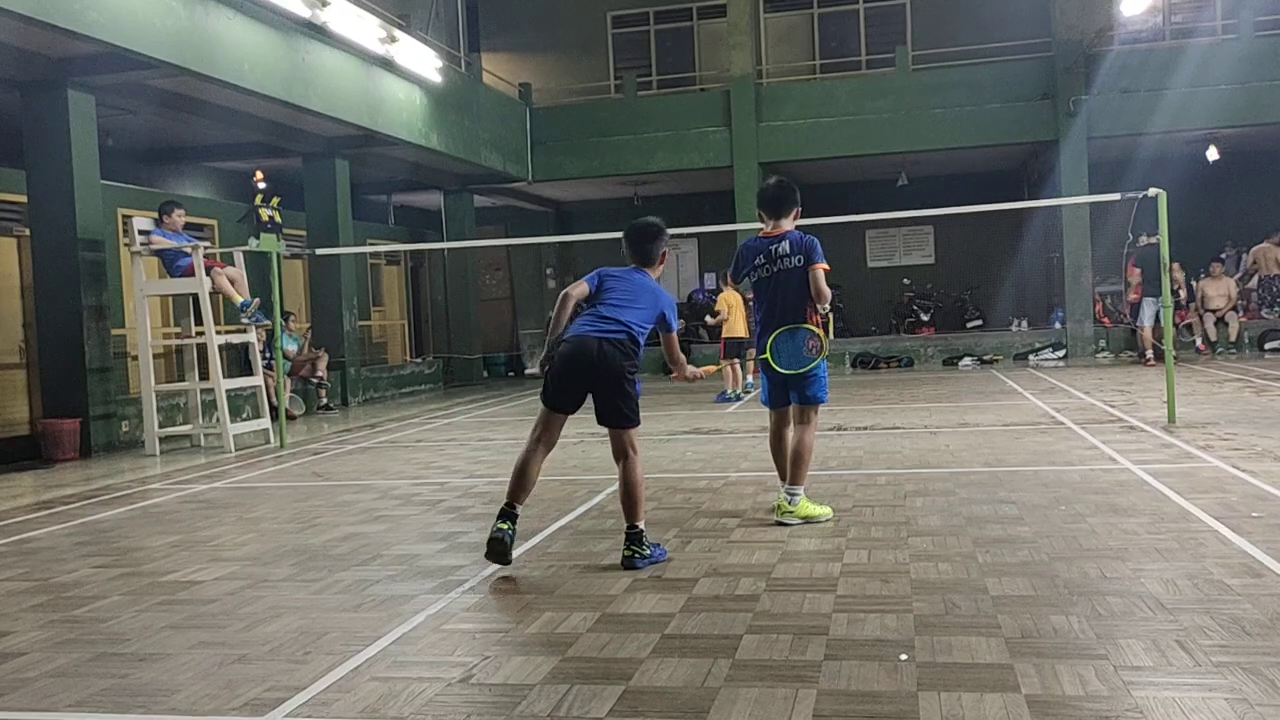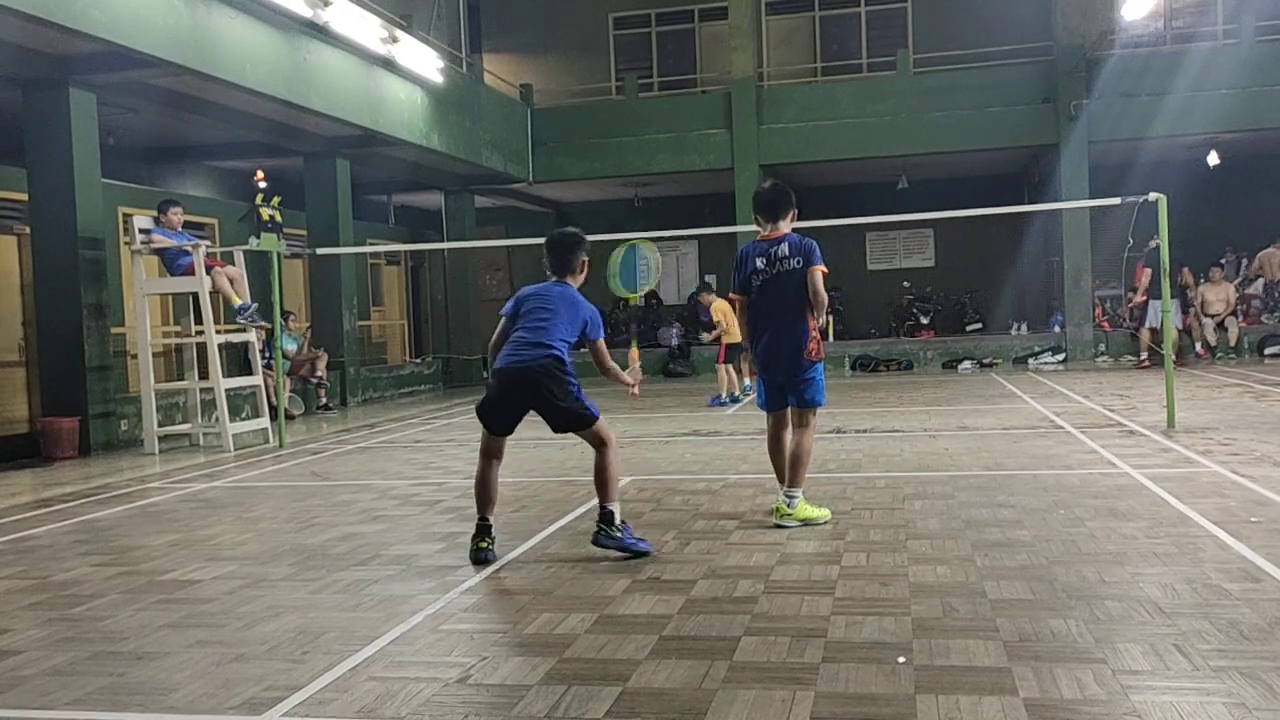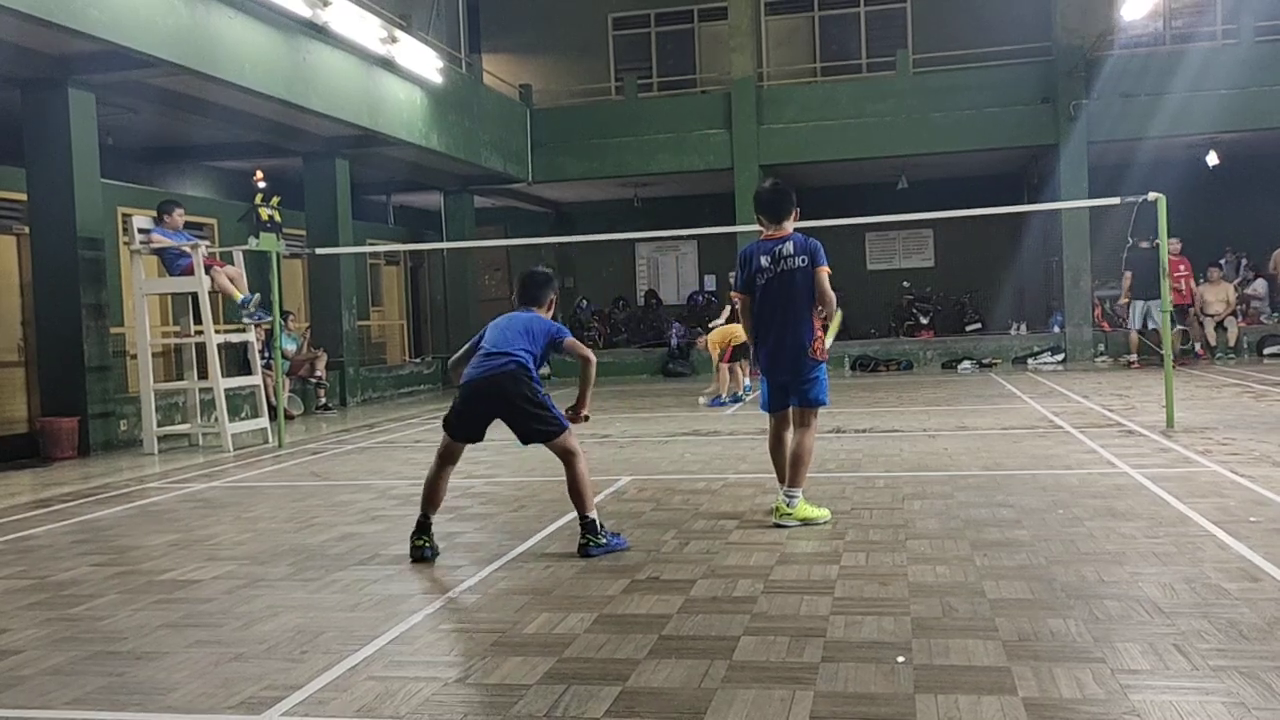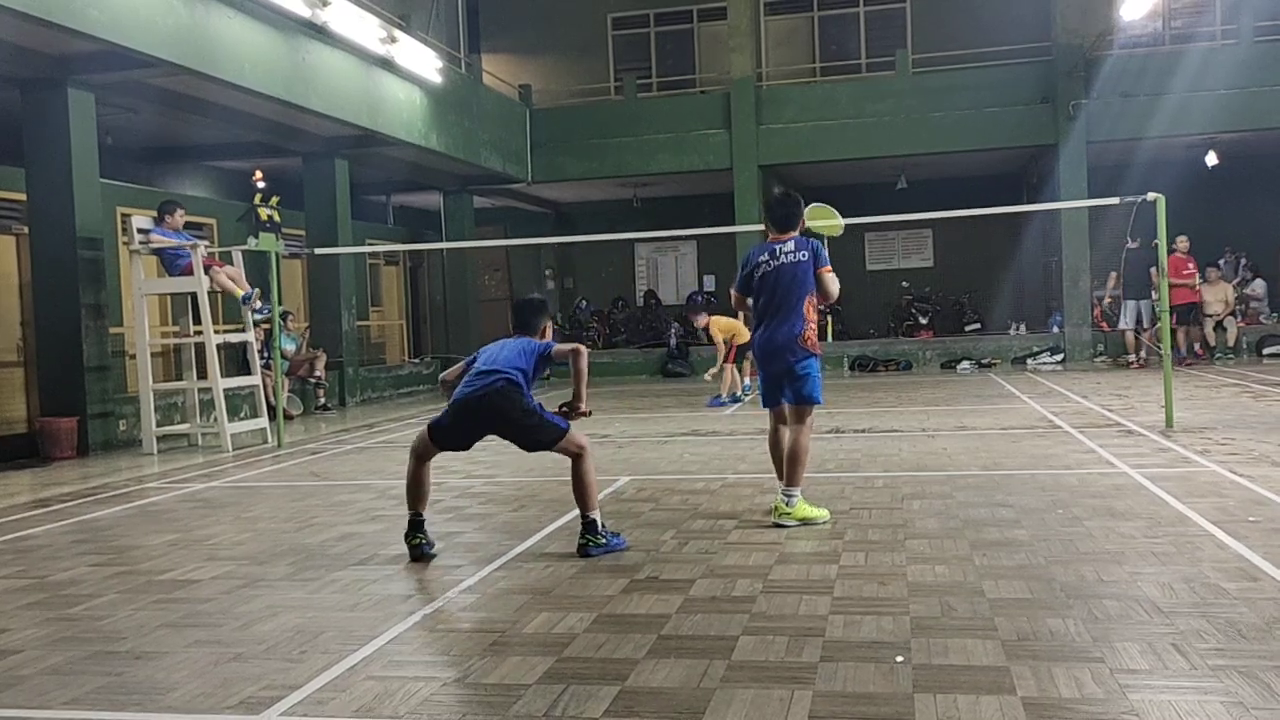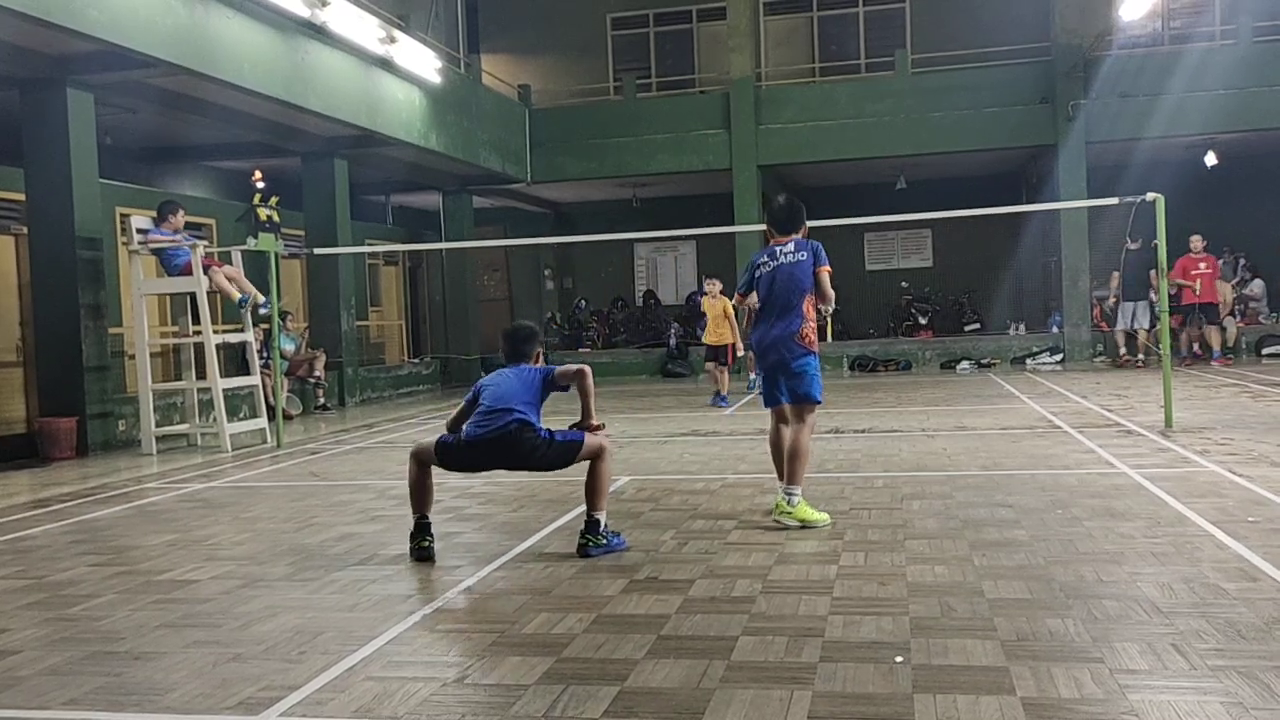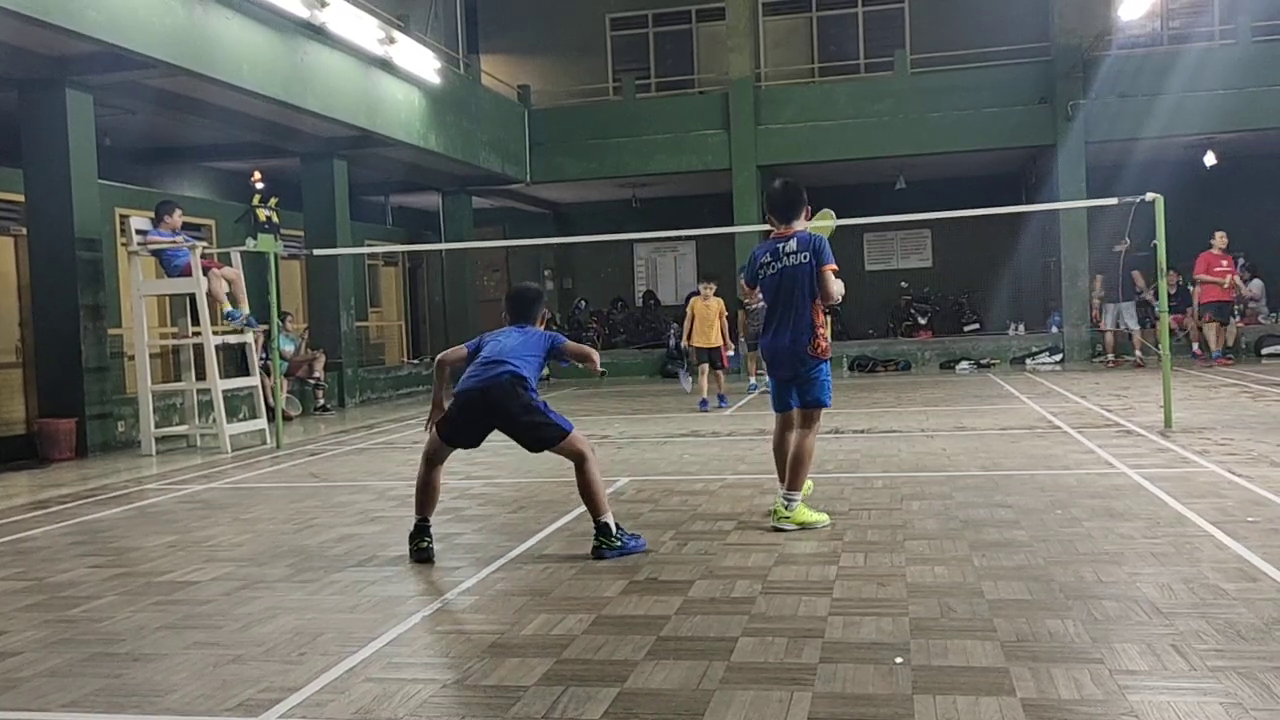
dt=0.5s
person 1, frame 1
left shoulder: (748, 249)
right shoulder: (807, 244)
left elbow: (732, 283)
right elbow: (820, 293)
right wrist: (826, 301)
left hip: (768, 348)
left knee: (779, 419)
right knee: (805, 420)
left ankle: (788, 493)
right ankle: (793, 501)
person 1, frame 2
left shoulder: (746, 254)
right shoulder: (805, 246)
left elbow: (741, 307)
right elbow: (817, 294)
left wrist: (753, 343)
right wrist: (820, 316)
left hip: (766, 352)
right hip: (802, 348)
left knee: (777, 422)
right knee: (803, 423)
left ankle: (786, 496)
right ankle: (792, 504)
person 1, frame 3
left shoulder: (749, 254)
right shoulder: (810, 246)
left elbow: (744, 308)
right elbow: (825, 295)
left wrist: (755, 343)
right wrist: (829, 314)
left hip: (769, 353)
right hip: (806, 348)
left knee: (779, 423)
right knee: (804, 423)
left ankle: (786, 496)
right ankle: (791, 503)
person 1, frame 4
left shoulder: (755, 255)
right shoulder: (812, 247)
left elbow: (738, 301)
right elbow: (830, 293)
right wrist: (834, 282)
left hip: (765, 345)
right hip: (799, 344)
left knee: (779, 419)
right knee: (800, 420)
left ankle: (785, 495)
right ankle: (790, 503)
person 1, frame 5
left shoulder: (759, 259)
right shoulder: (813, 248)
left elbow: (741, 299)
right elbow: (826, 295)
right wrist: (827, 303)
left hip: (765, 344)
right hip: (797, 342)
left knee: (780, 418)
right knee: (803, 419)
left ankle: (785, 495)
right ankle: (791, 502)
person 1, frame 6
left shoulder: (761, 252)
right shoulder: (815, 243)
left elbow: (749, 290)
right elbow: (829, 295)
right wrist: (839, 289)
left hip: (774, 348)
right hip: (808, 345)
left knee: (784, 421)
right knee: (807, 424)
left ankle: (787, 491)
right ankle: (789, 507)
person 2, frame 1
left shoulder: (605, 274)
right shoulder: (663, 298)
left elbow: (568, 295)
right elbow: (674, 358)
left wrist: (552, 346)
right wrist: (687, 372)
left hip: (575, 348)
right hip: (616, 357)
left knee: (540, 441)
right knee: (627, 454)
left ankle: (507, 522)
right ankle: (636, 542)
person 2, frame 2
left shoulder: (525, 294)
right shoulder: (584, 308)
left elbow: (494, 344)
right elbow: (605, 366)
right wrist: (630, 379)
left hip: (507, 374)
right hip: (549, 375)
left knee: (490, 455)
right knee: (605, 442)
left ankle: (483, 536)
right ankle: (610, 524)
person 2, frame 3
left shoulder: (496, 324)
right shoulder: (550, 327)
left elbow: (454, 364)
right elbow: (587, 358)
right wrist: (581, 405)
left hip: (474, 385)
right hip: (514, 383)
left knee: (445, 459)
right knee: (571, 453)
left ankle: (422, 536)
right ankle: (592, 533)
person 2, frame 4
left shoulder: (489, 348)
right shoulder: (541, 347)
left elbow: (446, 380)
right elbow: (578, 350)
right wrist: (579, 401)
left hip: (465, 405)
right hip: (508, 401)
left knee: (419, 452)
right knee: (580, 448)
left ankle: (416, 534)
right ankle: (593, 532)
person 2, frame 5
left shoulder: (487, 380)
right shoulder: (542, 373)
left elbow: (452, 424)
right elbow: (582, 371)
right wrist: (589, 418)
left hip: (476, 446)
right hip: (522, 442)
left knee: (419, 455)
right knee: (601, 447)
left ankle: (421, 537)
right ankle: (595, 534)
person 2, frame 6
left shoulder: (489, 337)
right shoulder: (546, 338)
left elbow: (444, 359)
right elbow: (589, 355)
left wrist: (437, 401)
right wrist: (594, 366)
left hip: (468, 396)
right hip: (512, 394)
left knee: (431, 458)
right knee: (583, 453)
left ankle: (421, 537)
right ankle: (608, 535)
